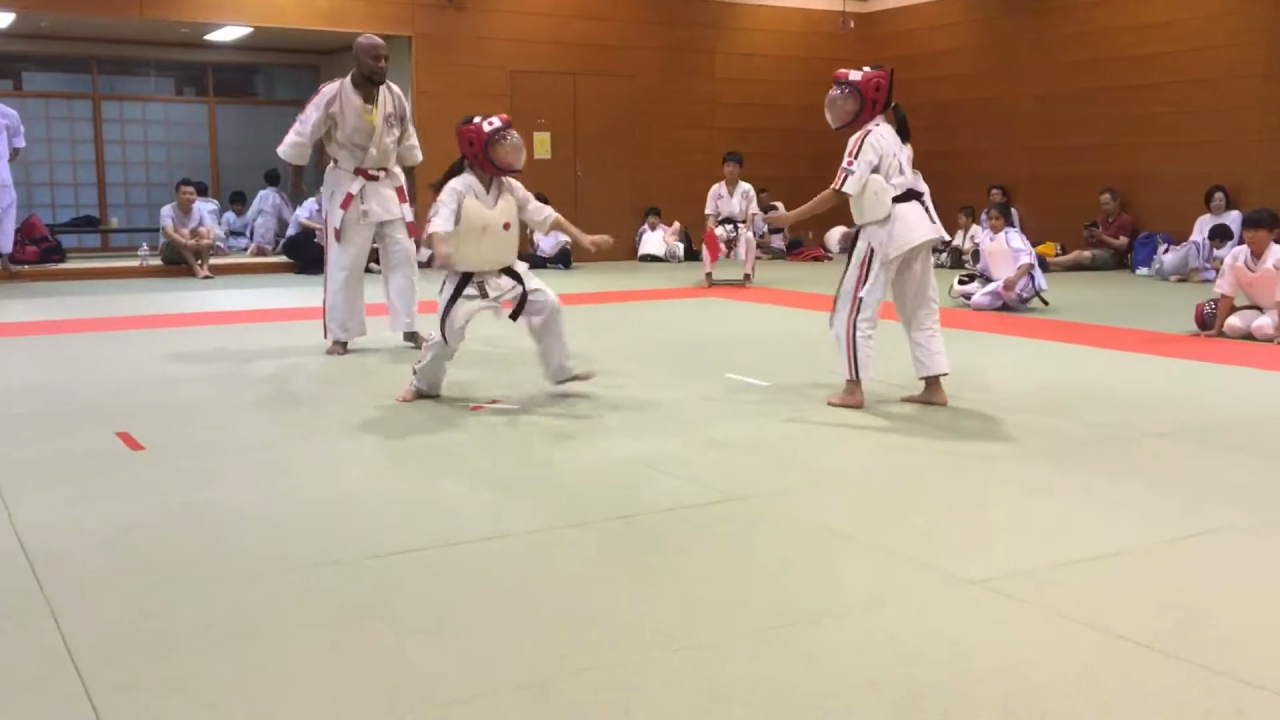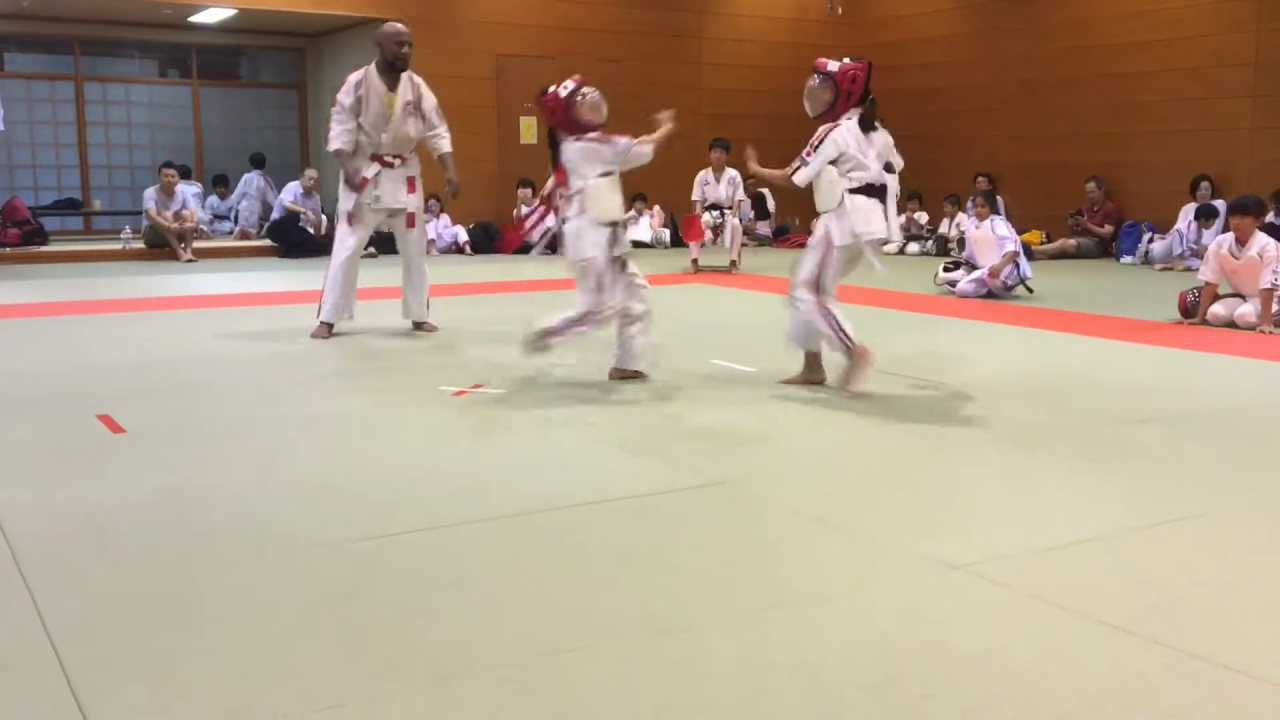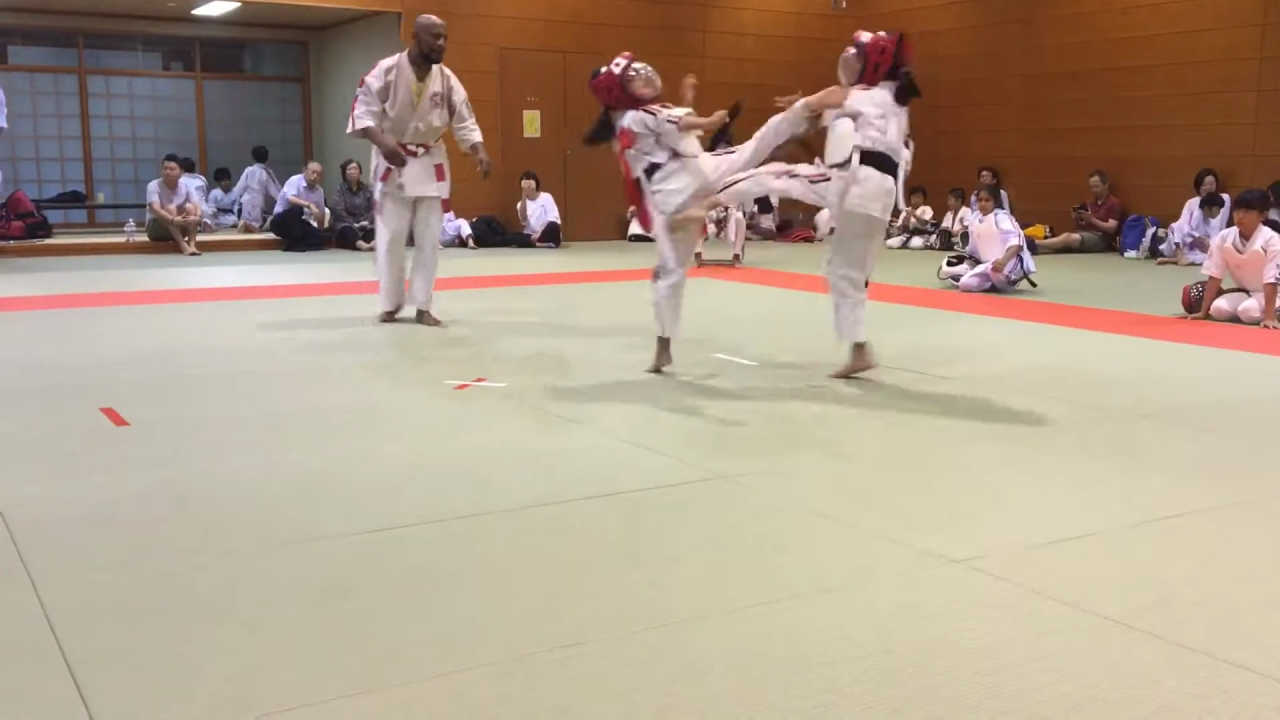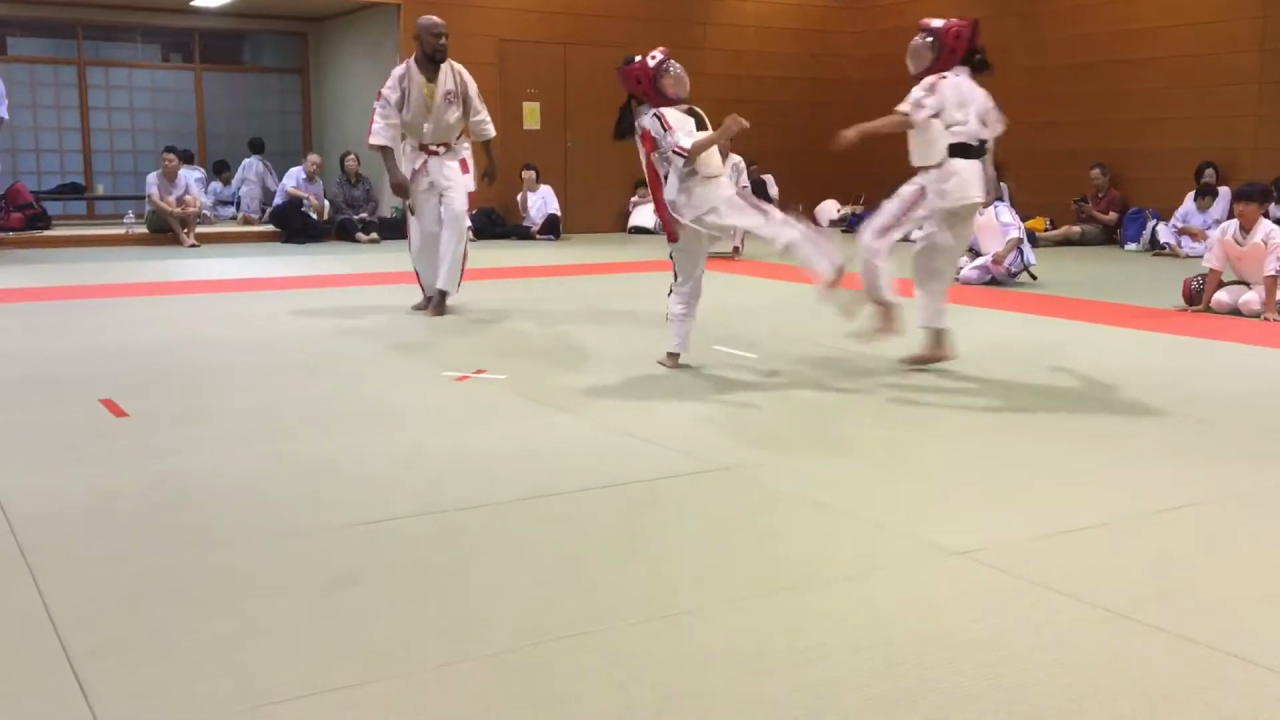
dt=0.3s
person 1, frame 1
left shoulder: (865, 139)
right shoulder: (892, 135)
left elbow: (838, 192)
left wrist: (791, 217)
left hip: (886, 231)
right hip: (913, 227)
left knee: (853, 310)
right knee: (921, 311)
left ankle: (854, 389)
right ankle: (933, 387)
person 1, frame 2
left shoulder: (834, 132)
right shoulder: (873, 128)
left elbow: (793, 176)
right elbow: (895, 165)
left wrist: (755, 169)
left hip: (848, 218)
right hip: (870, 218)
left knee: (812, 296)
right knee: (809, 291)
left ankle: (855, 352)
right ankle: (812, 366)
person 1, frame 3
left shoulder: (863, 95)
right shoulder: (896, 103)
left hip: (851, 182)
right hip: (880, 197)
left knee: (772, 175)
right knee: (849, 275)
right ankle: (858, 352)
person 1, frame 4
left shoulder: (938, 84)
right shoulder: (973, 89)
left elbow: (903, 117)
right elbow: (995, 126)
left wrist: (858, 129)
left hip: (945, 179)
right hip: (968, 185)
left knee: (873, 236)
right knee: (931, 262)
left ankle: (886, 308)
right ankle: (938, 341)
person 2, frame 1
left shoulder: (394, 95)
right shoulder: (332, 95)
left elbow: (408, 144)
right elbow: (301, 138)
left wrist: (412, 186)
right wrist: (296, 183)
left hip: (389, 186)
right hip: (348, 187)
left knee: (402, 258)
right knee: (344, 265)
left ankle: (409, 328)
right ankle: (340, 336)
person 2, frame 2
left shoulder: (417, 85)
right shoulder: (358, 82)
left elbow: (436, 129)
right elbow: (341, 130)
left wrist: (450, 169)
right wrist: (348, 167)
left hip: (404, 173)
right hip: (364, 173)
left knee: (414, 248)
right knee: (347, 247)
left ankle: (418, 314)
right ankle: (328, 318)
person 2, frame 3
left shoulder: (446, 78)
right shoulder: (387, 70)
left elbow: (464, 122)
right elbow: (362, 112)
left wrist: (480, 153)
right wrist: (382, 142)
left hip: (431, 163)
right hip: (393, 161)
left knee: (429, 238)
right knee: (390, 237)
left ankle: (422, 306)
right ankle: (391, 303)
person 2, frame 4
left shoulder: (458, 73)
right shoulder: (400, 77)
left elbow: (479, 118)
right elbow: (386, 126)
left wrist: (491, 161)
right wrist: (393, 171)
left hip: (453, 157)
right hip: (417, 161)
left knee: (456, 220)
right knee: (422, 231)
left ankle: (443, 291)
right ankle: (432, 292)
person 3, frame 1
left shoulder: (511, 189)
right shoulder: (457, 189)
left elbow: (543, 215)
right elbow: (437, 228)
left wrist: (582, 238)
right wrist: (441, 253)
left hip: (504, 272)
right hip: (465, 279)
left knee: (546, 304)
right knee: (447, 335)
left ankle: (560, 371)
right ankle: (424, 385)
person 3, frame 2
left shoulder: (571, 148)
right shoulder: (588, 146)
right elbow: (637, 150)
right wrist: (665, 129)
left hip: (601, 235)
right hip: (591, 236)
left knee: (636, 294)
right knee: (603, 306)
left ankle: (627, 363)
right ankle: (548, 333)
person 3, frame 3
left shoulder: (620, 129)
right shoulder: (643, 117)
right elbow: (679, 124)
right wrist: (708, 123)
left hip: (668, 201)
right hip: (692, 178)
left knee: (670, 272)
right knee: (750, 150)
left ankle: (663, 347)
person 3, frame 4
left shoulder: (645, 120)
right shoulder: (664, 116)
right elbow: (684, 154)
right wrist: (716, 134)
left hip: (680, 210)
right hip: (708, 200)
left knee: (686, 283)
right knee: (777, 225)
left ankle: (674, 352)
right ankle: (829, 266)
